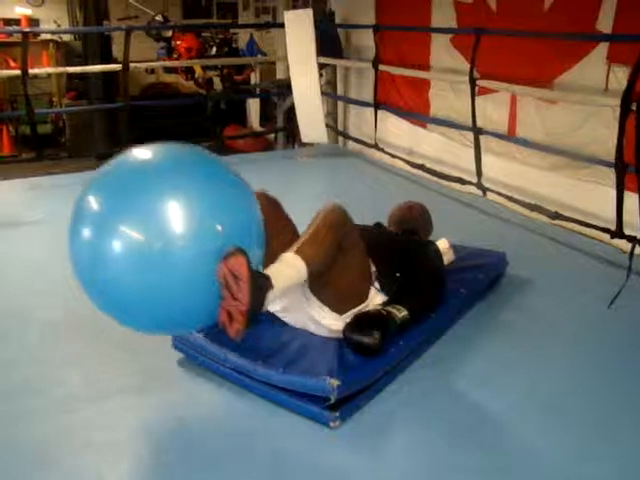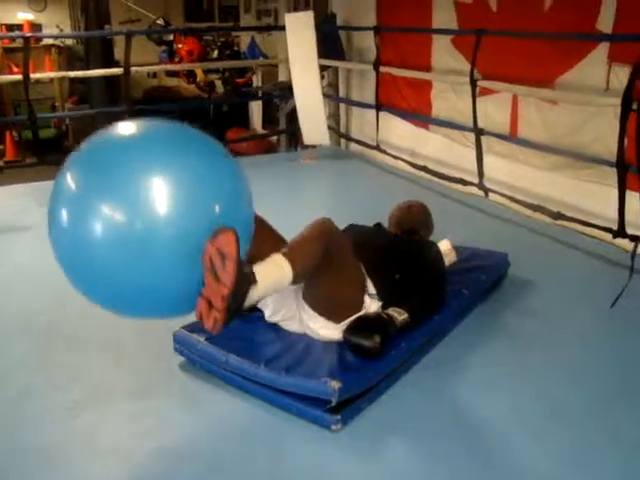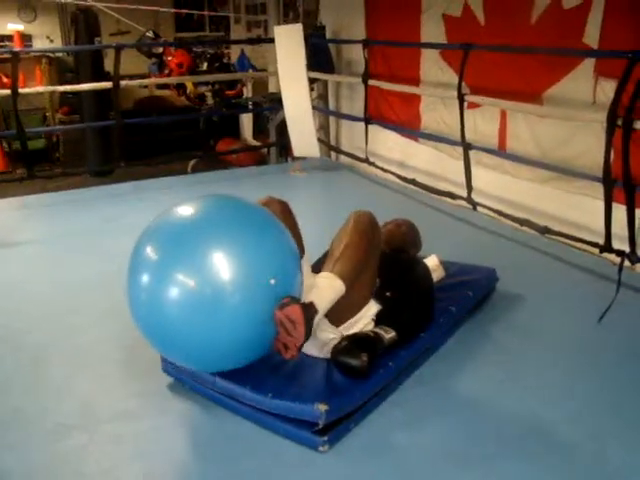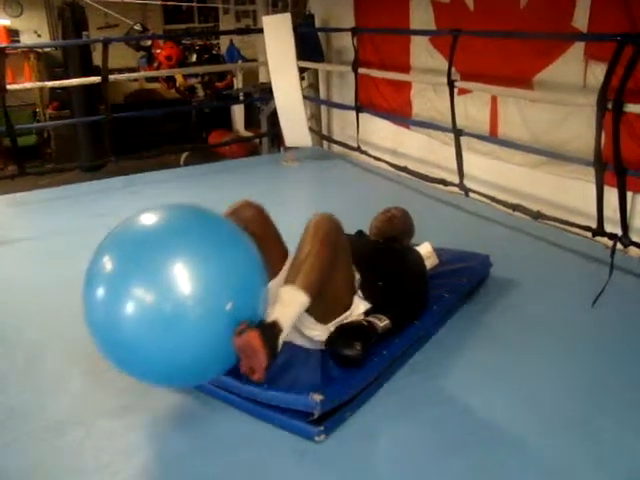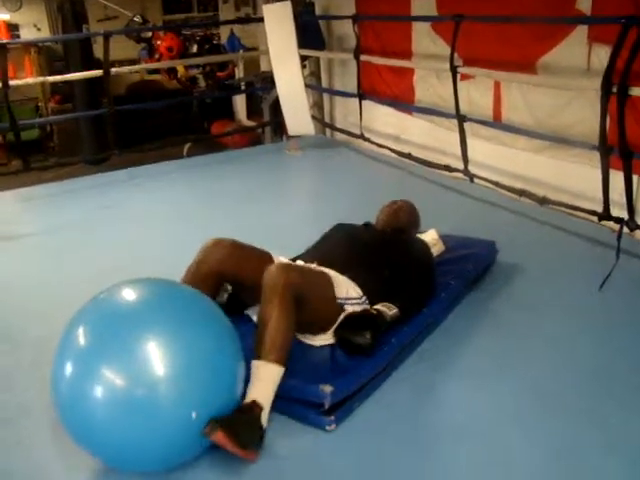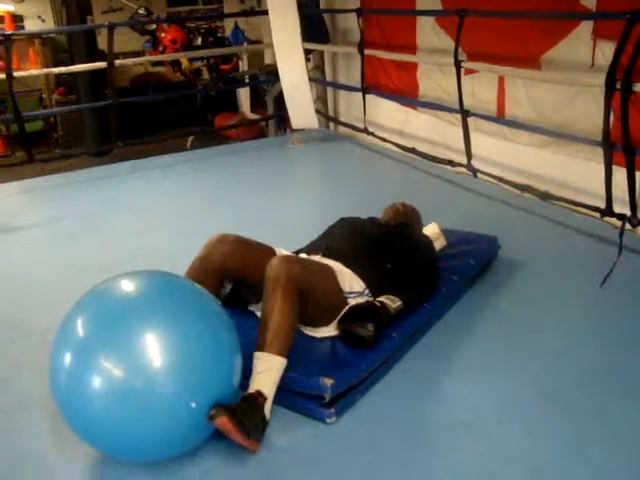
dt=0.5s
person 1, frame 1
left shoulder: (422, 250)
right shoulder: (360, 231)
left elbow: (429, 295)
left wrist: (388, 317)
left hip: (343, 309)
left knee: (333, 217)
right knee: (260, 203)
left ankle: (260, 290)
person 1, frame 2
left shoulder: (424, 251)
right shoulder: (358, 231)
left elbow: (431, 297)
left wrist: (388, 320)
left hip: (345, 313)
left knee: (323, 229)
left ankle: (242, 289)
person 1, frame 3
left shoulder: (413, 268)
right shoulder: (348, 248)
left elbow: (420, 313)
left wrist: (377, 338)
left hip: (341, 324)
left knee: (362, 222)
right knee: (273, 208)
left ankle: (307, 315)
person 1, frame 4
left shoulder: (407, 259)
right shoulder: (349, 239)
left elbow: (412, 304)
left wrist: (372, 327)
left hip: (332, 314)
left knee: (324, 226)
right knee: (247, 212)
left ankle: (272, 333)
person 1, frame 5
left shoulder: (413, 249)
right shoulder: (345, 229)
left elbow: (418, 292)
left wrist: (379, 316)
right wrist: (240, 287)
left hip: (343, 293)
right hip: (297, 278)
left knee: (281, 277)
right knee: (219, 251)
left ankle: (253, 416)
person 1, frame 6
left shoulder: (416, 244)
right shoulder: (350, 223)
left elbow: (422, 283)
left wrist: (383, 308)
right wrist: (245, 280)
left hip: (346, 282)
left knee: (284, 270)
right knee: (223, 247)
left ankle: (257, 407)
